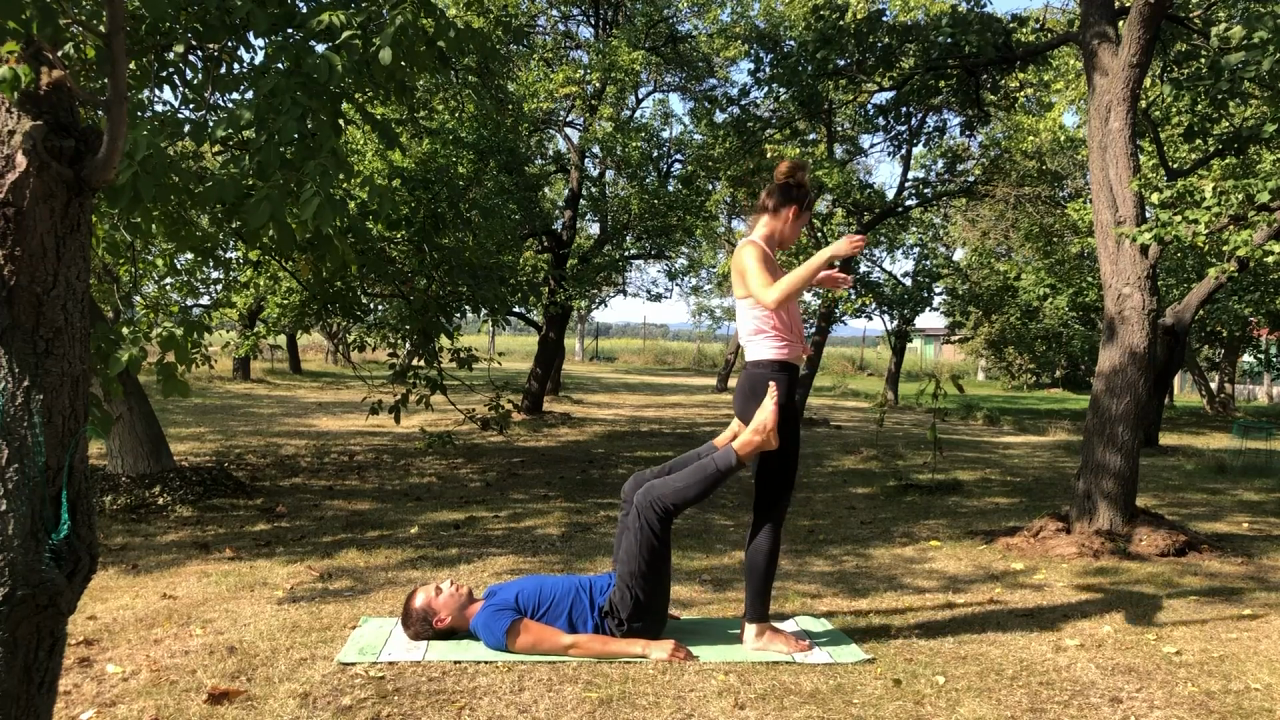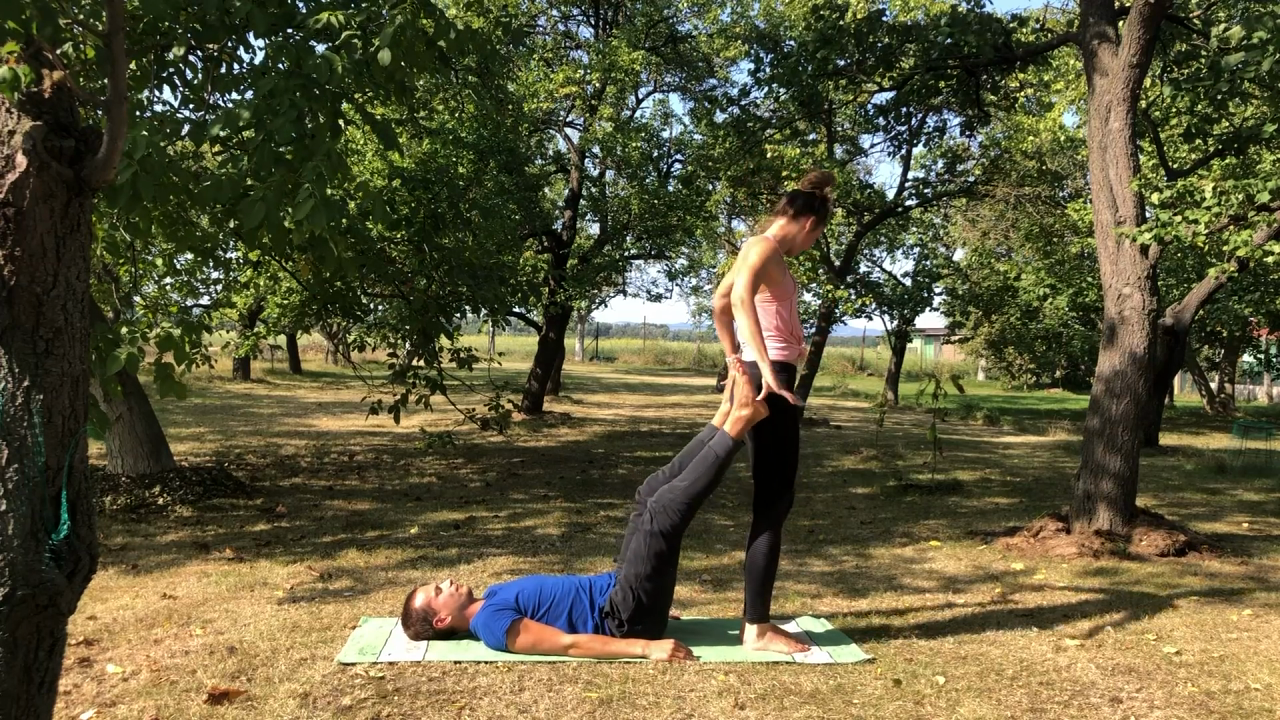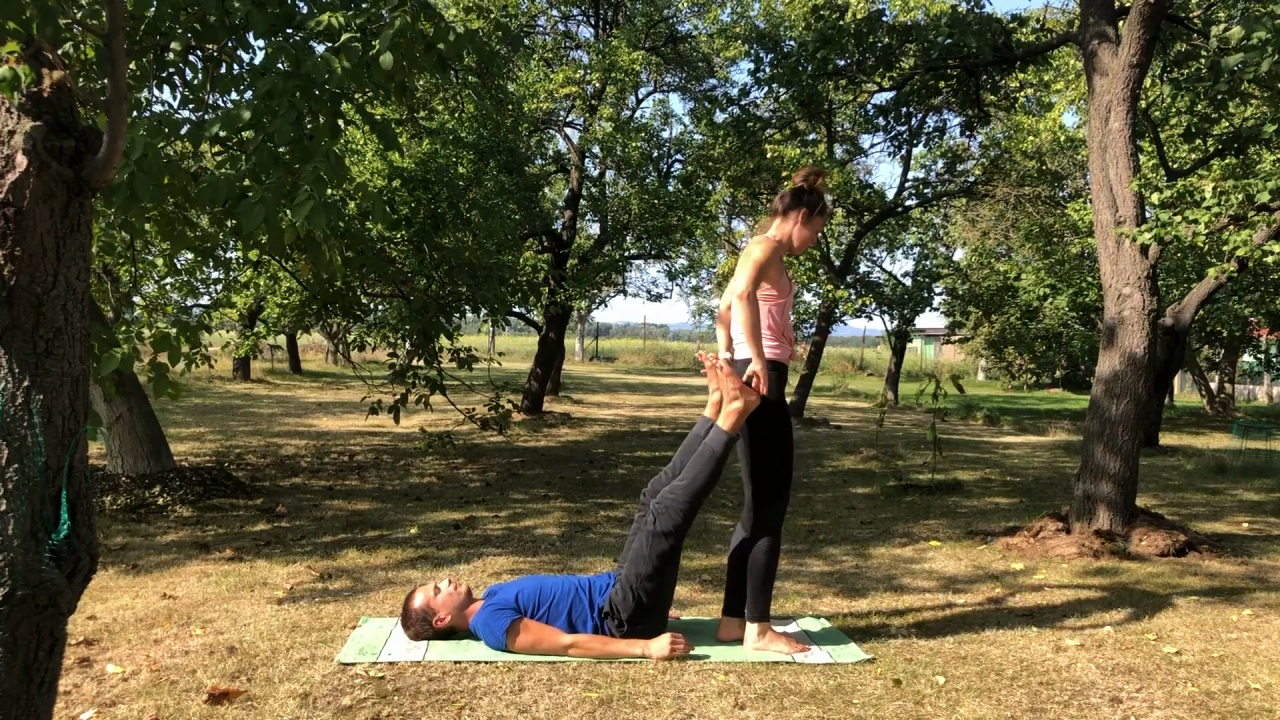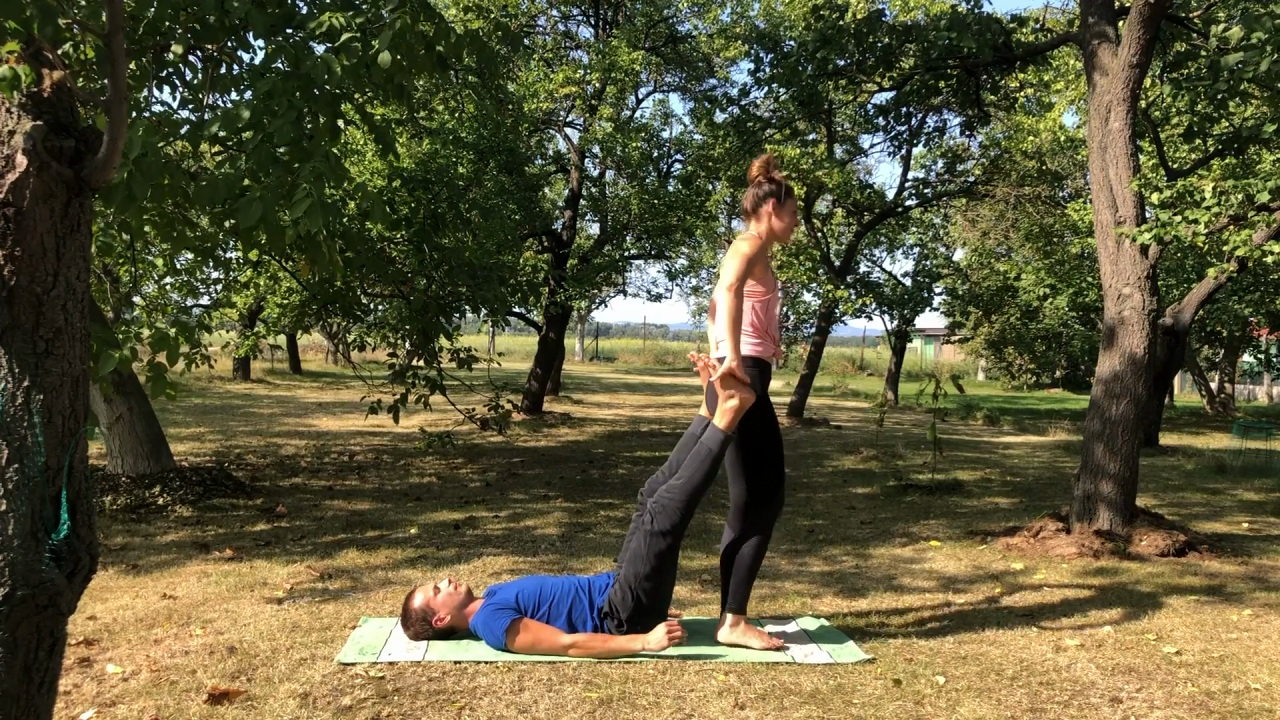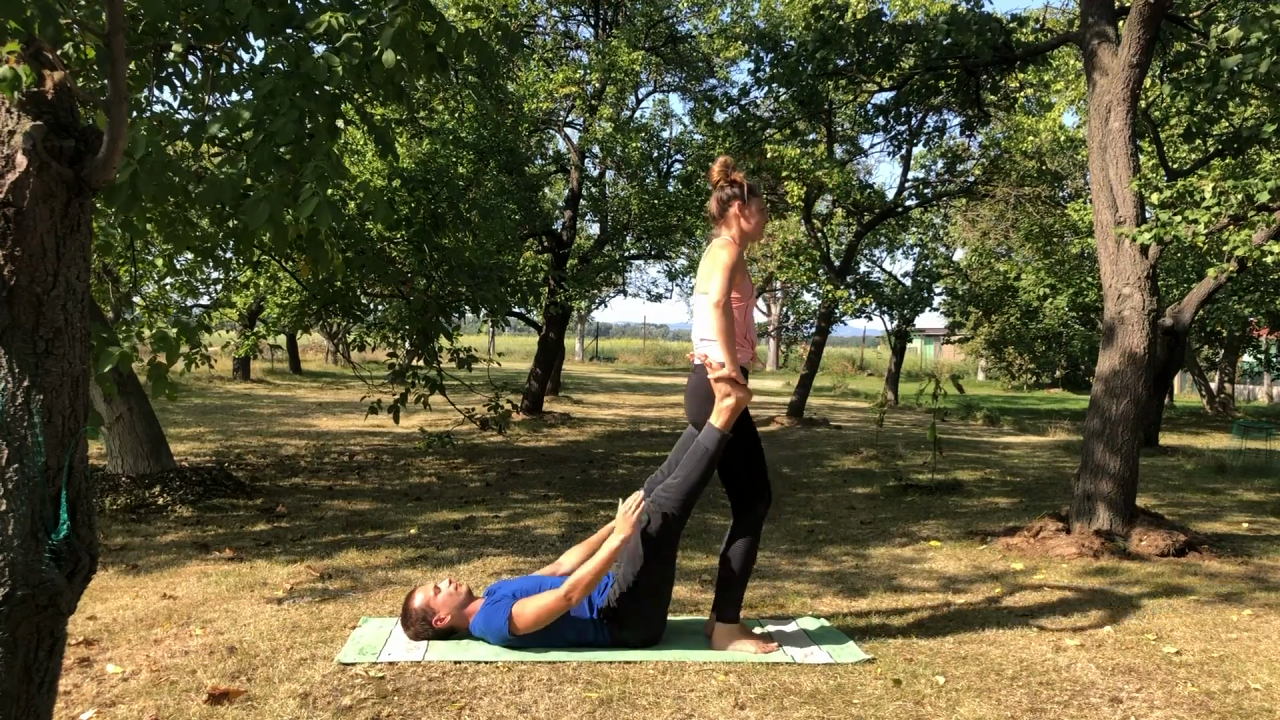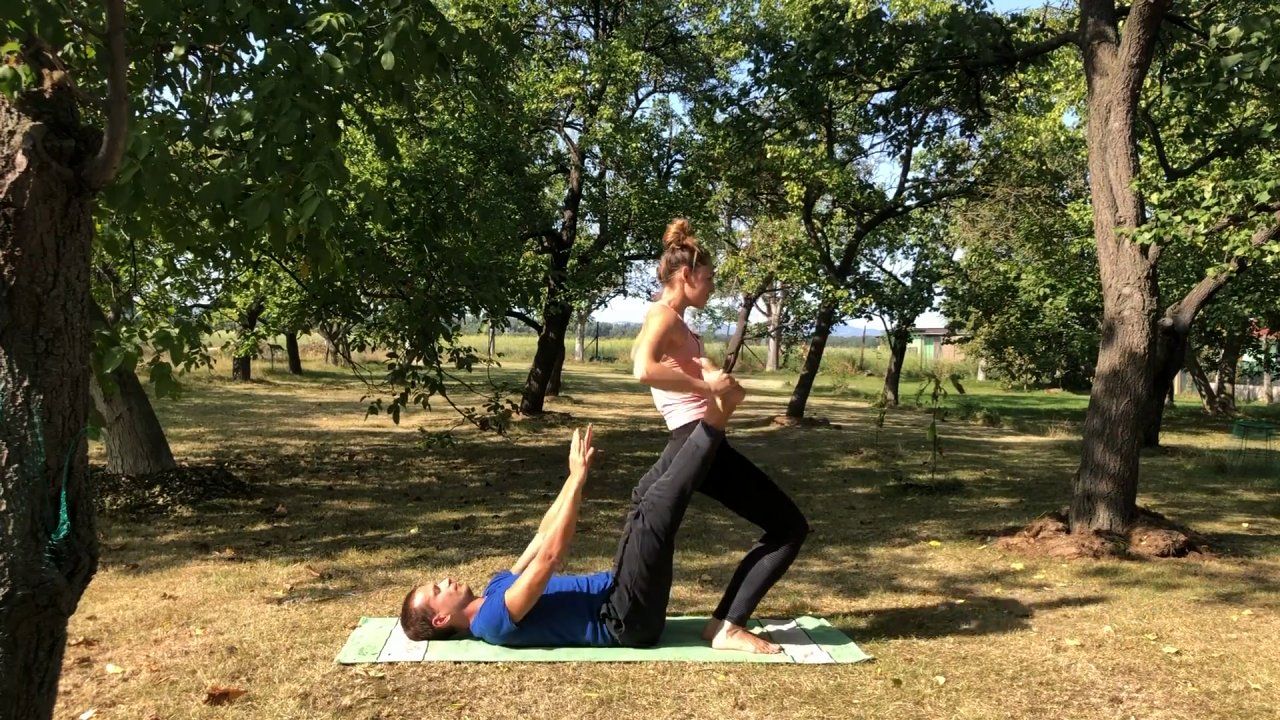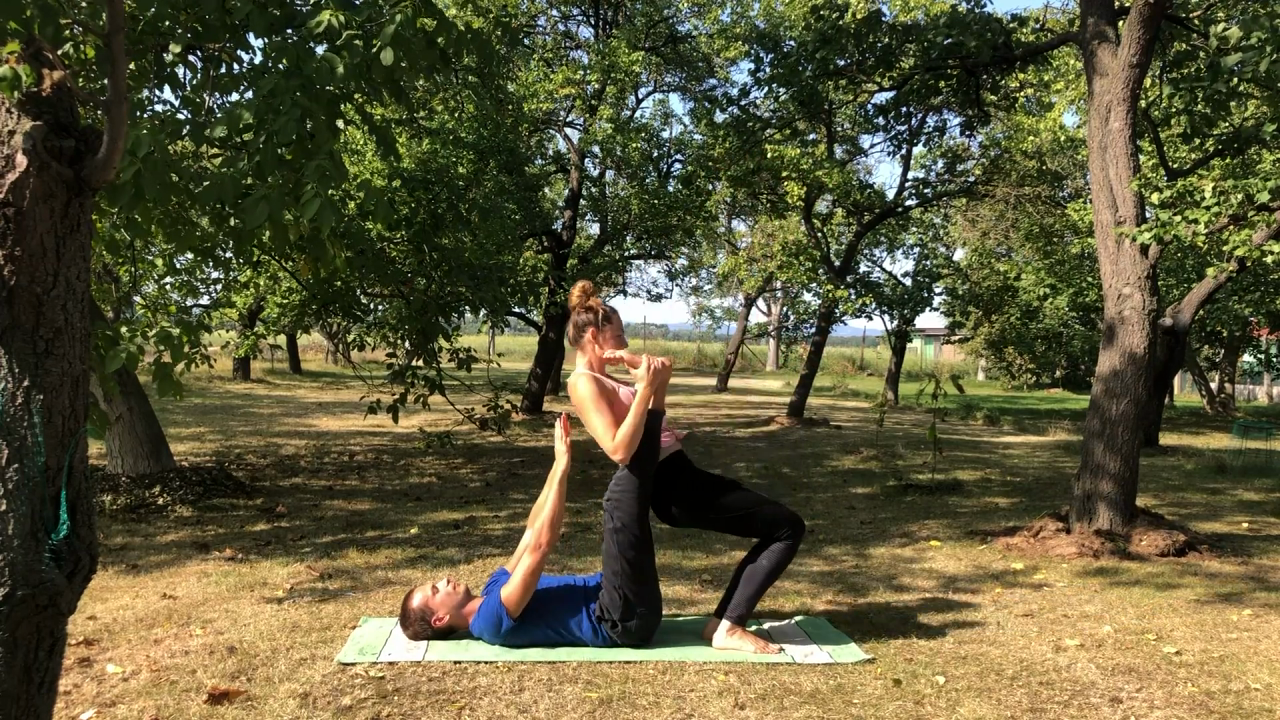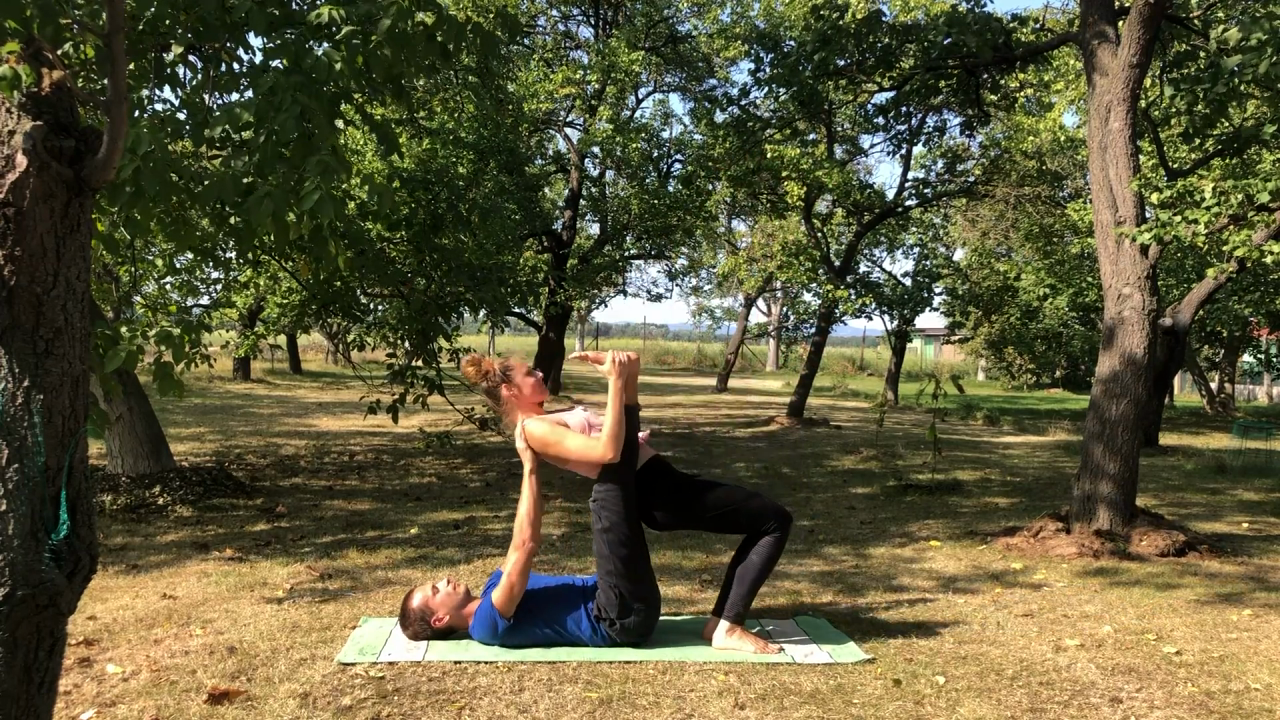
dt=0.4s
person 1, frame 1
left shoulder: (763, 253)
right shoulder: (749, 251)
right elbow: (770, 297)
left wrist: (815, 278)
right wrist: (825, 255)
left hip: (773, 382)
right hip: (769, 383)
left knee: (771, 505)
right knee: (771, 506)
left ankle: (756, 619)
right ankle: (757, 628)
person 1, frame 2
left shoulder: (765, 252)
right shoulder: (764, 247)
left elbow: (721, 301)
right elbow: (739, 298)
left wrist: (735, 358)
right wrist: (765, 369)
left hip: (769, 385)
right hip: (769, 388)
left knee: (776, 503)
right knee: (771, 506)
left ankle: (757, 617)
right ankle: (756, 627)
person 1, frame 3
left shoulder: (762, 253)
right shoulder: (766, 247)
left elbow: (725, 308)
right elbow: (741, 295)
left wrist: (729, 362)
right wrist: (757, 363)
left hip: (755, 383)
right hip: (760, 383)
left knee: (762, 505)
right knee: (768, 506)
left ankle: (733, 618)
right ankle: (757, 627)
person 1, frame 4
left shoulder: (749, 250)
right shoulder: (752, 244)
left elbow: (716, 304)
right elbow: (730, 288)
left wrist: (718, 359)
right wrist: (734, 360)
left hip: (736, 381)
right hip: (744, 380)
left knee: (751, 501)
right knee: (762, 500)
left ankle: (731, 615)
right ankle: (734, 619)
person 1, frame 5
left shoulder: (717, 252)
right shoulder: (728, 248)
right elbow: (718, 301)
right wrist: (729, 363)
left hip: (709, 385)
right hip: (718, 387)
left knee: (752, 501)
right knee: (752, 504)
left ankle: (725, 618)
right ankle: (726, 626)
person 1, frame 6
left shoulder: (668, 316)
right shoulder: (663, 313)
right elbow: (643, 369)
left wrist: (708, 375)
right wrist: (706, 385)
left hip: (692, 440)
right knee: (789, 528)
left ankle: (725, 621)
right ankle: (729, 628)
person 1, frame 7
left shoulder: (596, 378)
right shoulder: (584, 382)
right elbow: (618, 449)
left hip: (673, 472)
right hip: (672, 483)
left knee: (780, 527)
right knee: (787, 527)
left ankle: (724, 622)
right ankle: (729, 628)
person 1, frame 8
left shoulder: (542, 419)
right shoulder: (536, 429)
right wrist: (620, 388)
left hip: (650, 475)
right hip: (652, 485)
left knee: (762, 519)
right knee: (774, 520)
left ankle: (723, 620)
right ankle: (728, 627)
person 2, frame 1
left shoulder: (492, 600)
right shoulder: (491, 624)
right elbow: (569, 644)
right wrist: (646, 648)
left hip: (612, 592)
right hip: (626, 618)
left knee: (638, 488)
right knee: (650, 500)
left ankle: (731, 440)
right ankle: (742, 450)
person 2, frame 2
left shoulder: (492, 600)
right shoulder: (491, 624)
right elbow: (570, 644)
right wrist: (646, 648)
left hip: (614, 591)
right hip: (625, 617)
left knee: (654, 492)
right knee: (664, 508)
left ankle: (726, 418)
right ankle: (735, 426)
person 2, frame 3
left shoulder: (492, 599)
right shoulder: (491, 623)
right elbow: (569, 644)
right wrist: (645, 647)
left hip: (612, 591)
right hip: (624, 617)
left knee: (657, 495)
right knee: (665, 512)
left ankle: (718, 409)
right ankle: (731, 417)
person 2, frame 4
left shoulder: (493, 599)
right shoulder: (492, 623)
right elbow: (569, 643)
right wrist: (643, 640)
left hip: (611, 591)
right hip: (624, 615)
left knee: (654, 495)
right knee: (661, 513)
left ankle: (713, 408)
right ankle: (727, 415)
person 2, frame 5
left shoulder: (494, 597)
right shoulder: (494, 621)
left elbow: (560, 567)
right elbow: (569, 594)
left wrist: (613, 528)
right wrist: (619, 536)
left hip: (616, 594)
right hip: (627, 618)
left knee: (652, 494)
right knee: (663, 508)
left ankle: (717, 405)
right ankle: (723, 413)
person 2, frame 6
left shoulder: (497, 589)
right shoulder: (494, 620)
left elbow: (545, 533)
right elbow: (550, 554)
left wrist: (575, 473)
right wrist: (577, 478)
left hip: (613, 595)
right hip: (626, 618)
left knee: (650, 499)
right knee: (655, 510)
left ankle: (710, 417)
right ankle: (713, 418)
person 2, frame 7
left shoulder: (493, 591)
right shoulder: (493, 620)
left elbow: (533, 529)
right elbow: (540, 544)
left wrist: (559, 465)
right wrist: (562, 466)
left hip: (612, 604)
right hip: (625, 620)
left knee: (627, 494)
right knee: (622, 501)
left ankle: (649, 396)
right ankle: (648, 395)
person 2, frame 8
left shoulder: (492, 594)
right shoulder: (489, 623)
left elbow: (525, 532)
right elbow: (525, 544)
left wrist: (531, 461)
right wrist: (529, 466)
left hip: (617, 610)
right hip: (623, 617)
left knee: (615, 493)
right knee: (609, 496)
left ankle: (624, 389)
right ankle: (620, 386)
